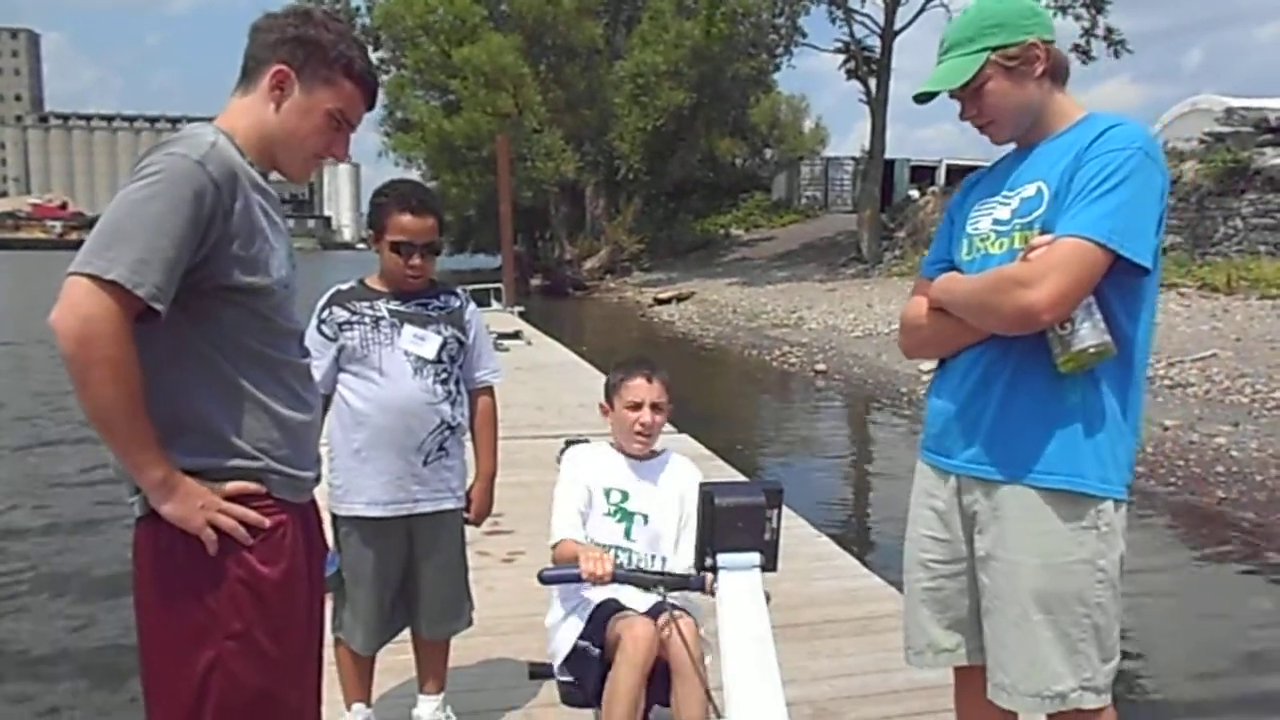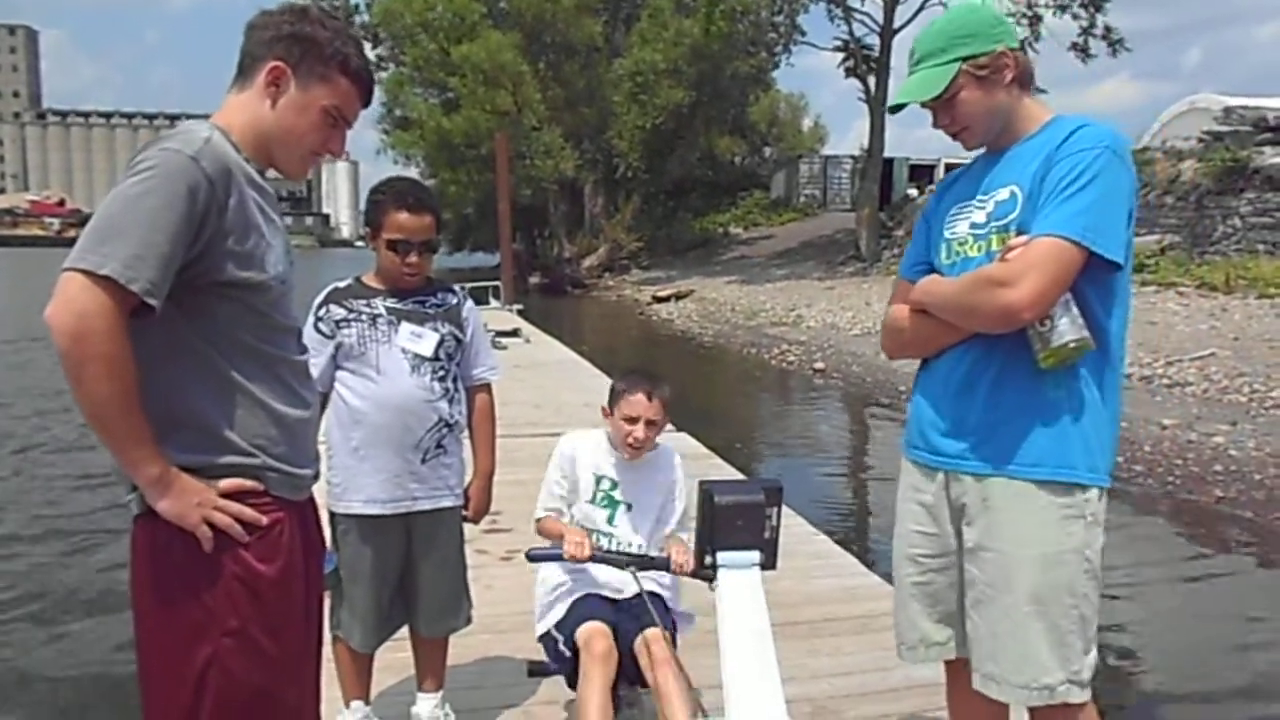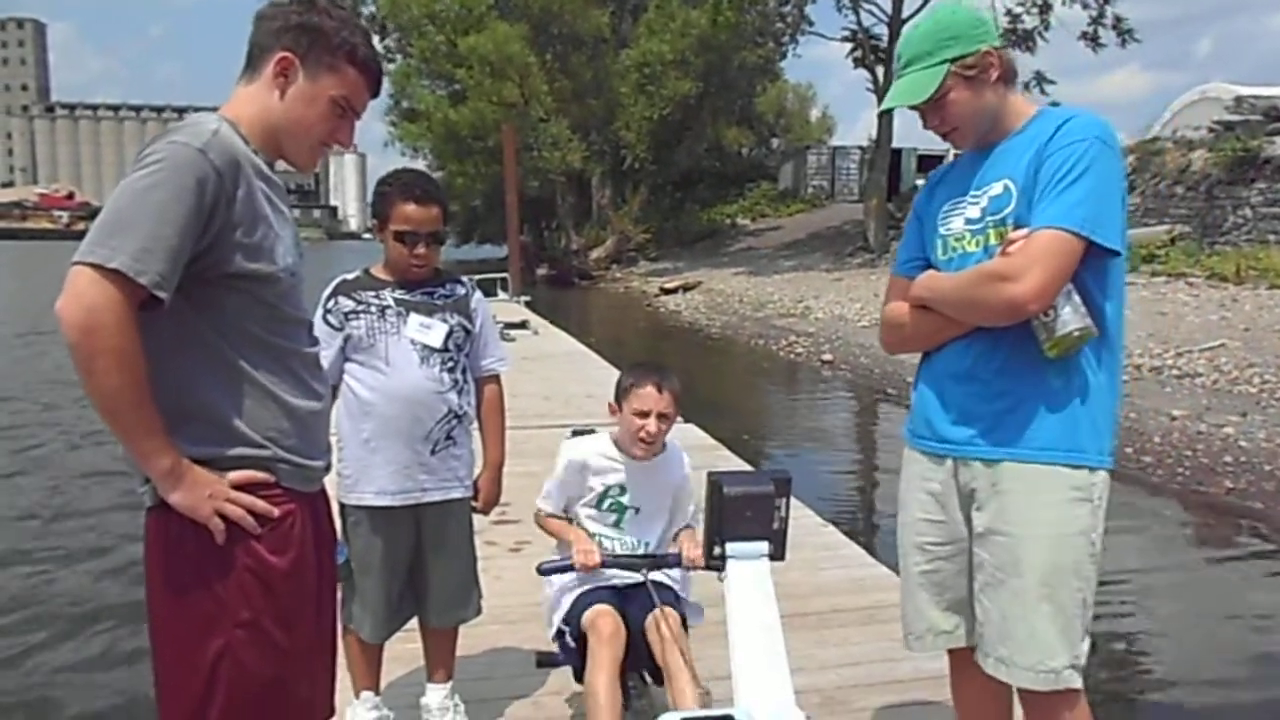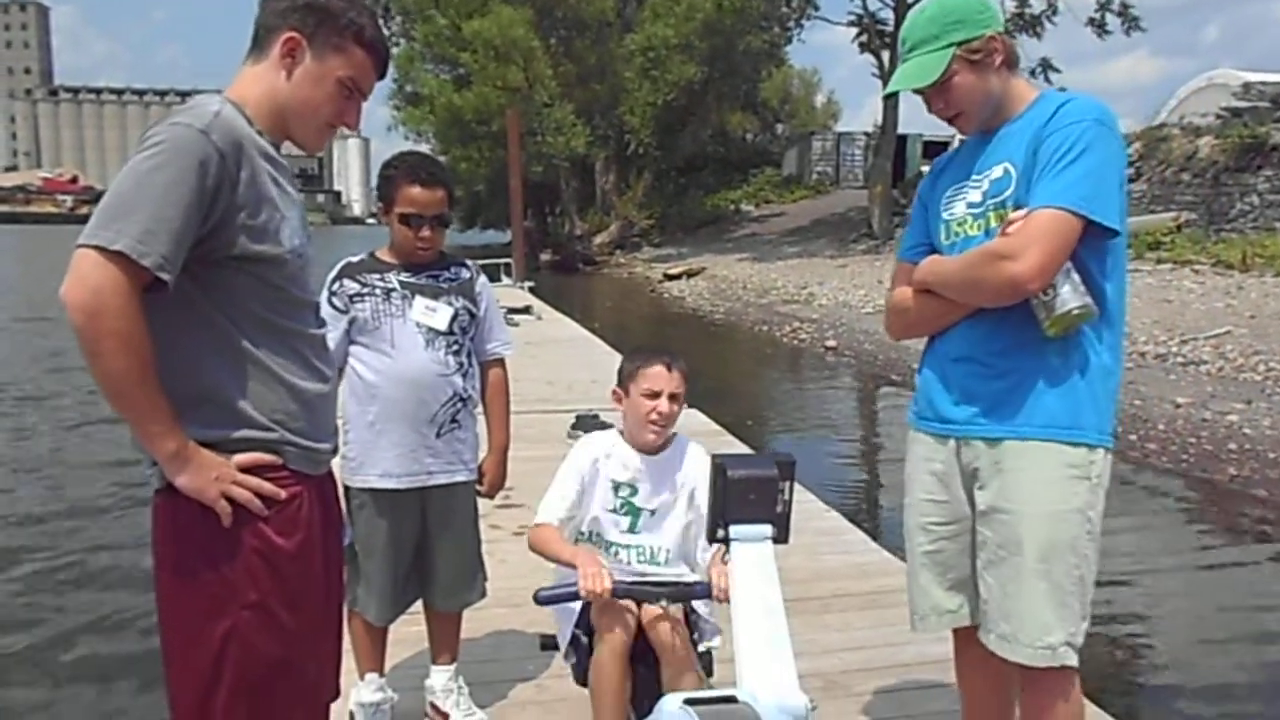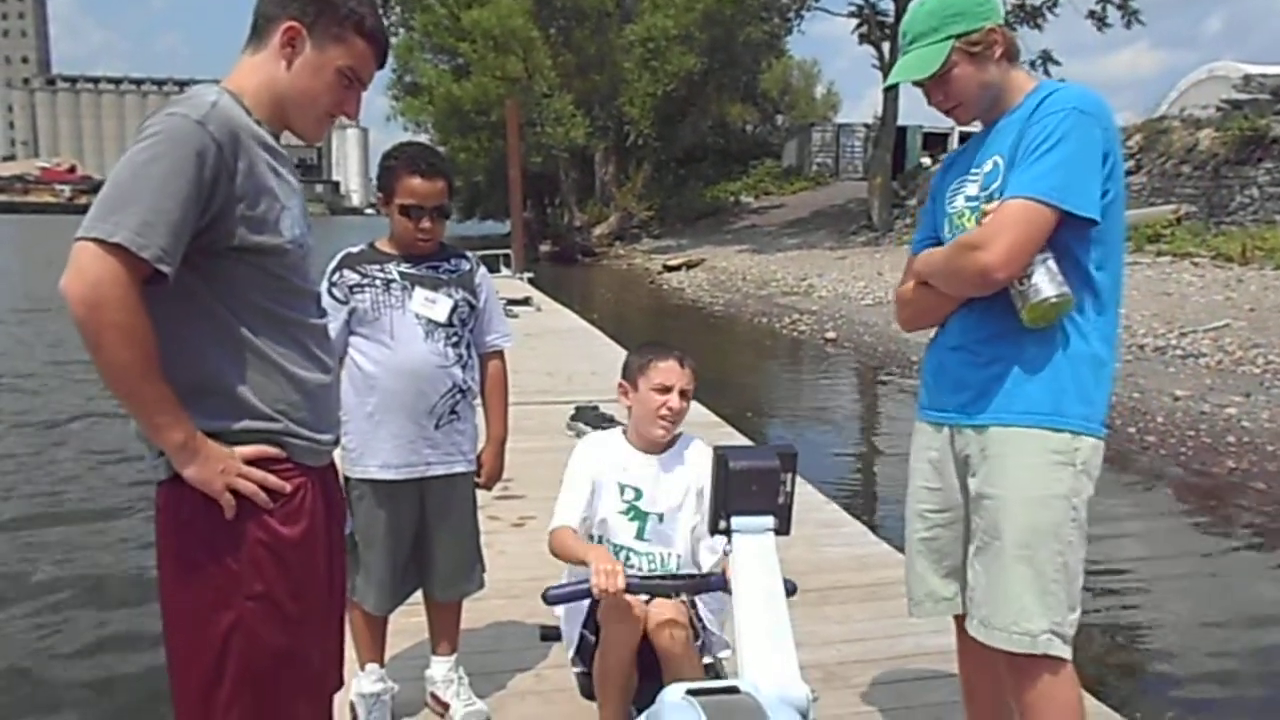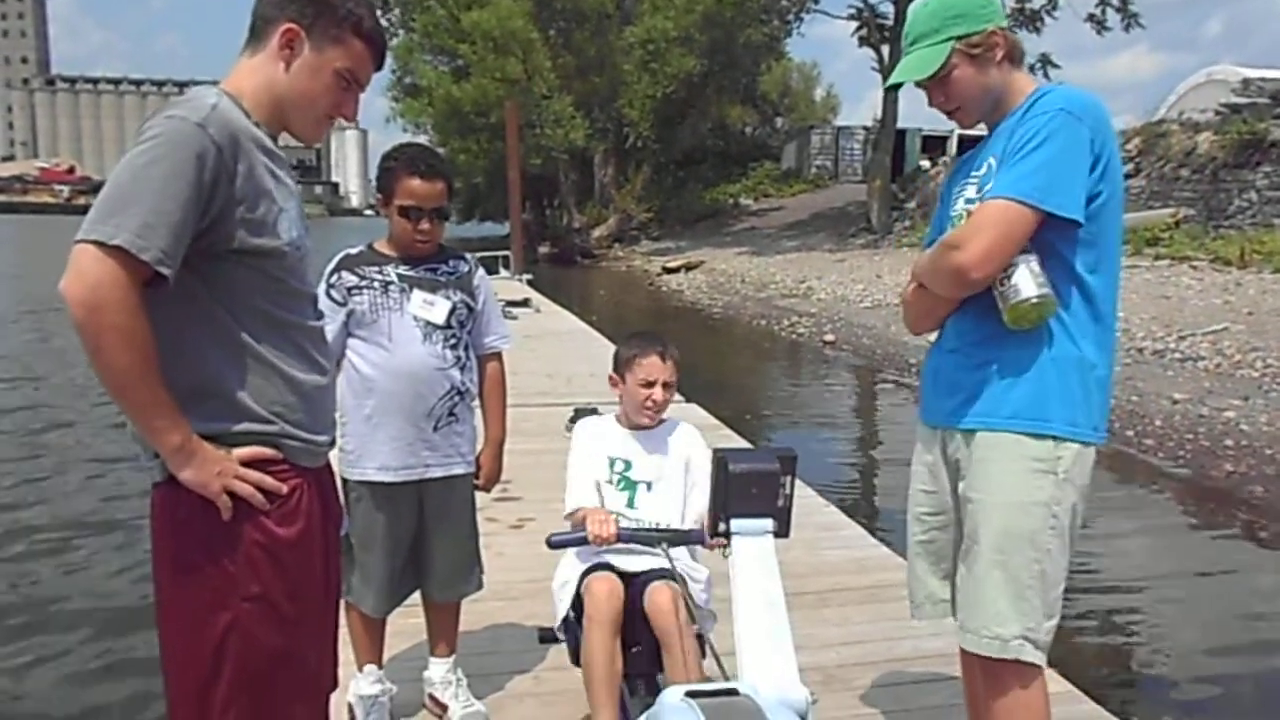
dt=0.3s
person 1, frame 1
left shoulder: (1118, 149)
right shoulder: (980, 187)
left elbow: (1038, 296)
right elbow: (915, 332)
left wrist: (950, 289)
right wrist: (999, 298)
left hip: (1053, 472)
right hip: (949, 460)
person 1, frame 2
left shoulder: (1087, 150)
right shoulder: (953, 191)
left elbow: (1019, 296)
right elbow: (897, 334)
left wrist: (934, 291)
right wrist: (984, 301)
left hip: (1037, 462)
right hip: (933, 455)
right knee: (963, 662)
person 1, frame 3
left shoulder: (1076, 141)
right shoulder: (943, 186)
left elbow: (1025, 287)
right elbow: (895, 329)
left wrist: (934, 286)
right wrist: (984, 294)
left hip: (1041, 448)
right hip: (937, 443)
right knee: (966, 649)
person 1, frame 4
left shoulder: (1076, 124)
right shoulder: (948, 172)
left elbow: (1024, 267)
right elbow: (900, 314)
left wrist: (938, 272)
right wrist: (983, 277)
left hip: (1043, 425)
right hip: (941, 422)
left knee: (1037, 653)
right knee: (971, 631)
person 1, frame 5
left shoulder: (1068, 113)
right shoulder: (959, 163)
left elbow: (993, 257)
right elbow: (911, 305)
left wrist: (931, 262)
right wrist: (969, 266)
left hip: (1037, 411)
right hip: (947, 410)
left knee: (1028, 642)
right knee: (973, 620)
person 1, frame 6
left shoulder: (1064, 117)
right shoulder: (972, 164)
left elbow: (969, 259)
right elbow: (918, 310)
left wrist: (925, 266)
right wrist: (970, 272)
left hip: (1031, 416)
right hip: (951, 412)
left knee: (1004, 646)
right knee: (974, 631)
person 2, frame 1
left shoulder: (248, 186)
right shoulder: (196, 167)
right elbow: (82, 318)
left wrist: (293, 516)
right wrist: (163, 483)
left hip: (277, 518)
right hip: (226, 531)
person 2, frame 2
left shoulder: (246, 184)
right shoulder: (192, 163)
right elbow: (77, 314)
left wrist: (291, 500)
right wrist: (159, 480)
left hip: (275, 515)
right hip: (224, 528)
person 2, frame 3
left shoulder: (255, 176)
right shoulder: (201, 154)
right elbow: (88, 307)
left wrist: (302, 500)
right wrist: (171, 472)
left hip: (288, 507)
right hip: (238, 518)
person 2, frame 4
left shoulder: (261, 160)
right shoulder: (204, 137)
right elbow: (92, 292)
left wrist: (308, 482)
right wrist: (179, 457)
left hip: (295, 492)
right hip: (243, 505)
person 2, frame 5
left shoulder: (263, 151)
right shoulder: (203, 126)
right elbow: (92, 283)
left wrist: (313, 474)
right wrist: (186, 446)
left hip: (297, 481)
right hip: (245, 496)
person 2, frame 6
left shoulder: (260, 154)
right shoulder: (202, 130)
right elbow: (92, 286)
left wrist: (309, 471)
right wrist: (182, 451)
left hip: (295, 485)
right hip: (243, 498)
person 3, frame 1
left shoulder: (458, 310)
right shoulder: (339, 308)
left elbow: (481, 394)
left wrist: (485, 476)
left hip: (439, 492)
right hip: (362, 494)
left knee: (435, 608)
right knee: (358, 612)
person 3, frame 2
left shoulder: (455, 307)
right shoulder: (337, 306)
left elbow: (478, 392)
left wrist: (483, 474)
left hip: (438, 490)
right hip: (360, 492)
left knee: (434, 607)
right knee: (355, 612)
person 3, frame 3
left shoulder: (463, 298)
right shoulder: (345, 298)
left elbow: (487, 382)
left wrist: (493, 465)
left hip: (446, 481)
right hip: (370, 483)
left knee: (443, 597)
right knee: (365, 602)
person 3, frame 4
left shoulder: (468, 281)
right shoulder: (350, 281)
left elbow: (492, 367)
left wrist: (498, 449)
left hip: (450, 464)
right hip: (374, 467)
left knee: (449, 582)
right knee: (369, 586)
person 3, frame 5
left shoulder: (467, 272)
right shoulder: (350, 272)
left elbow: (491, 359)
left wrist: (496, 441)
left hip: (449, 455)
right hip: (374, 457)
left knee: (447, 572)
right knee: (369, 576)
left ankle: (444, 673)
person 3, frame 6
left shoulder: (466, 274)
right shoulder: (348, 273)
left elbow: (489, 360)
left wrist: (494, 443)
left hip: (448, 457)
right hip: (373, 460)
left knee: (446, 574)
right knee: (367, 578)
person 4, frame 1
left shoulder: (683, 472)
right shoulder: (582, 459)
left elbow: (696, 556)
right elbow: (561, 550)
right wrist: (584, 553)
left hip: (660, 603)
right hip: (592, 604)
left knee: (683, 632)
right knee: (639, 633)
person 4, frame 2
left shoulder: (668, 464)
right shoulder: (577, 448)
left elbow: (675, 533)
right elbow: (544, 521)
left wrist: (678, 548)
right wrist: (568, 531)
left hip: (644, 585)
right hip: (579, 583)
left knee: (658, 651)
right knee: (598, 648)
person 4, frame 3
left shoulder: (675, 463)
right shoulder: (581, 455)
left elbow: (684, 522)
right elbow: (544, 514)
left wrist: (688, 538)
right wrist: (576, 536)
left hip: (652, 577)
right hip: (587, 579)
left knee: (668, 627)
right knee: (606, 628)
person 4, frame 4
left shoulder: (694, 460)
right shoulder: (592, 451)
left elbow: (713, 545)
right elbow: (540, 532)
left wrist: (721, 567)
right wrist: (583, 557)
right hip: (599, 591)
left knee: (663, 619)
right knee: (616, 618)
person 4, frame 5
left shoulder: (700, 460)
right shoulder: (595, 450)
left elbow: (717, 551)
right elbow: (559, 536)
right wrist: (596, 556)
left hip: (679, 594)
right hip: (605, 593)
left knee: (668, 621)
right knee: (624, 615)
person 4, frame 6
left shoulder: (685, 438)
right shoulder: (590, 432)
left elbow: (703, 512)
right elbow: (576, 512)
left wrist: (712, 524)
right wrist: (594, 515)
left hip: (666, 563)
right hip: (599, 561)
left knee: (665, 600)
right knee: (603, 590)
